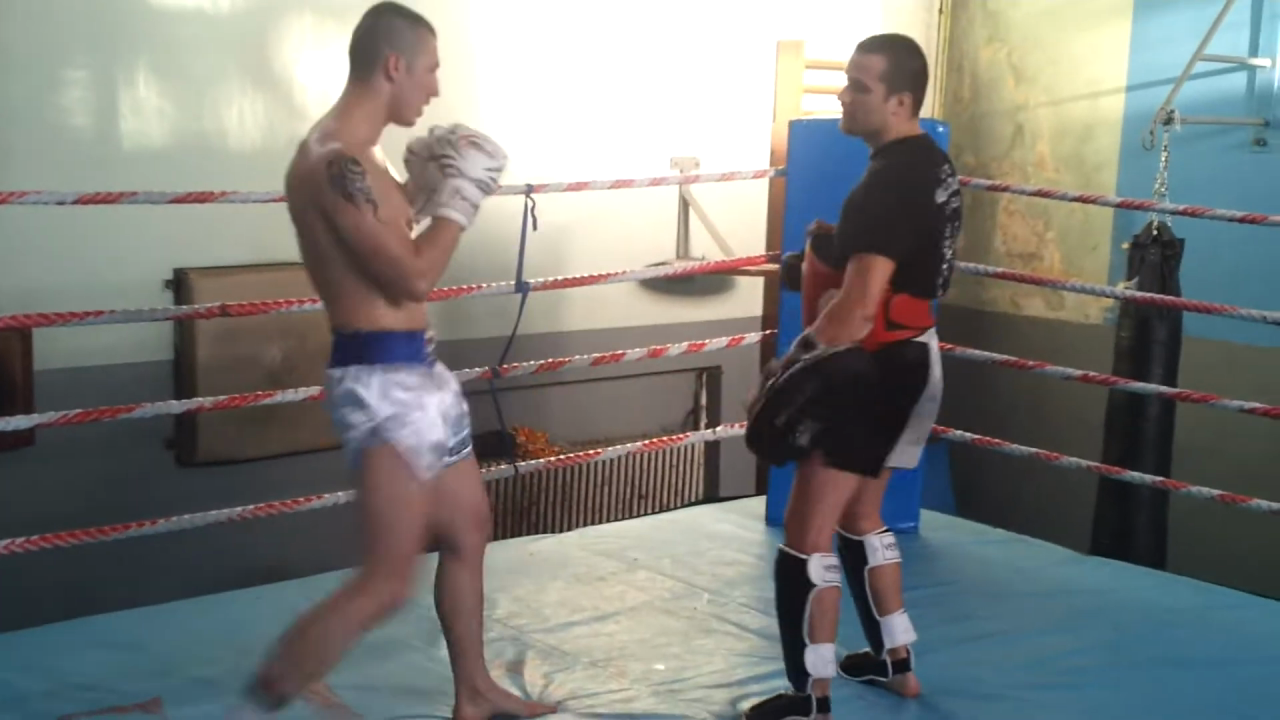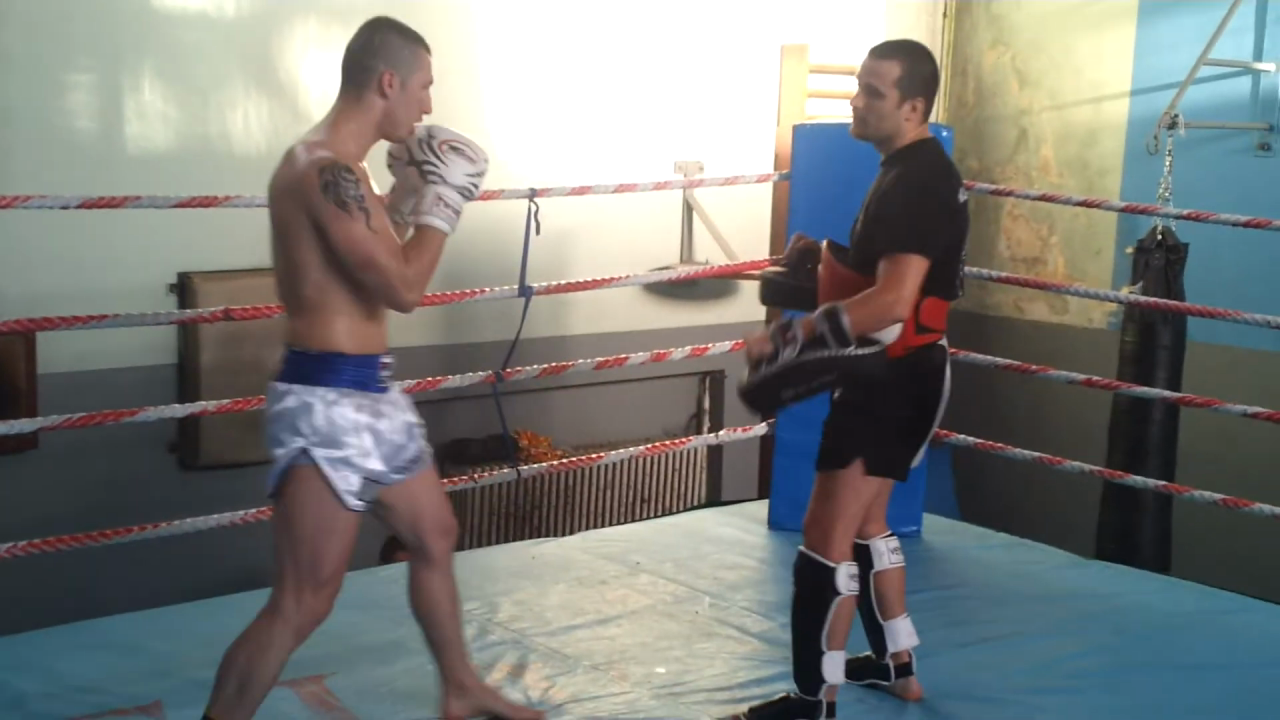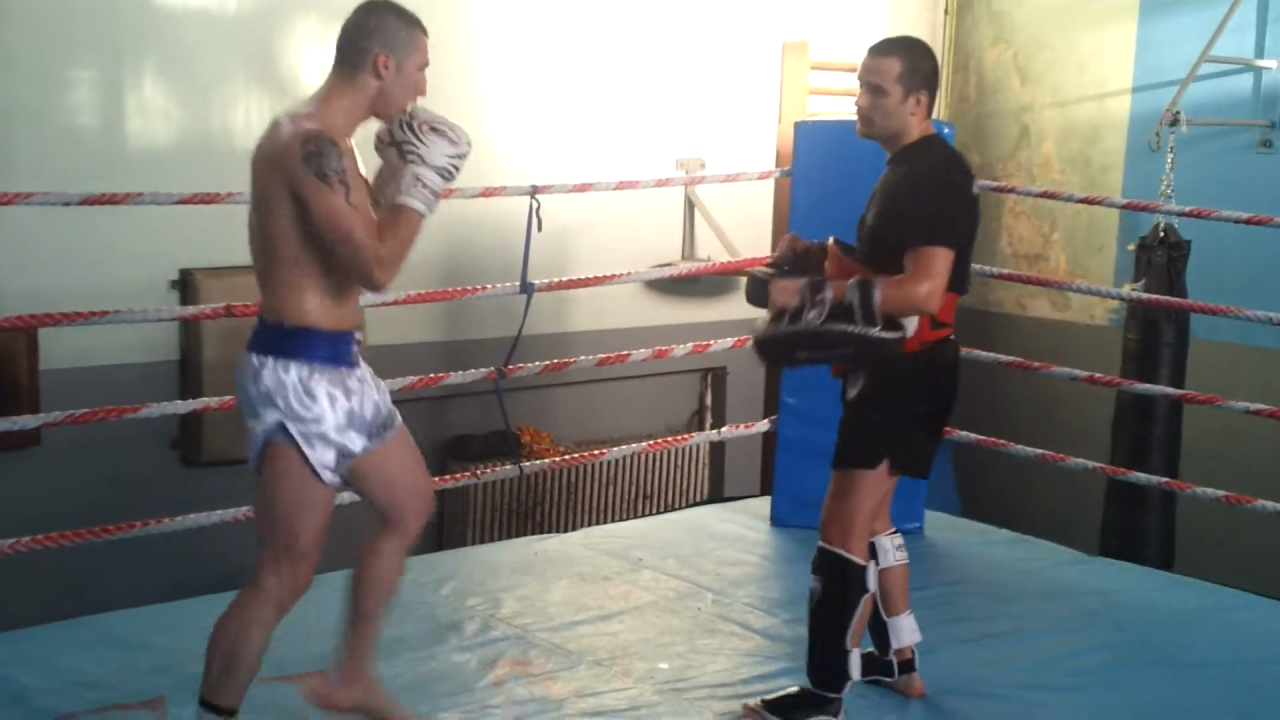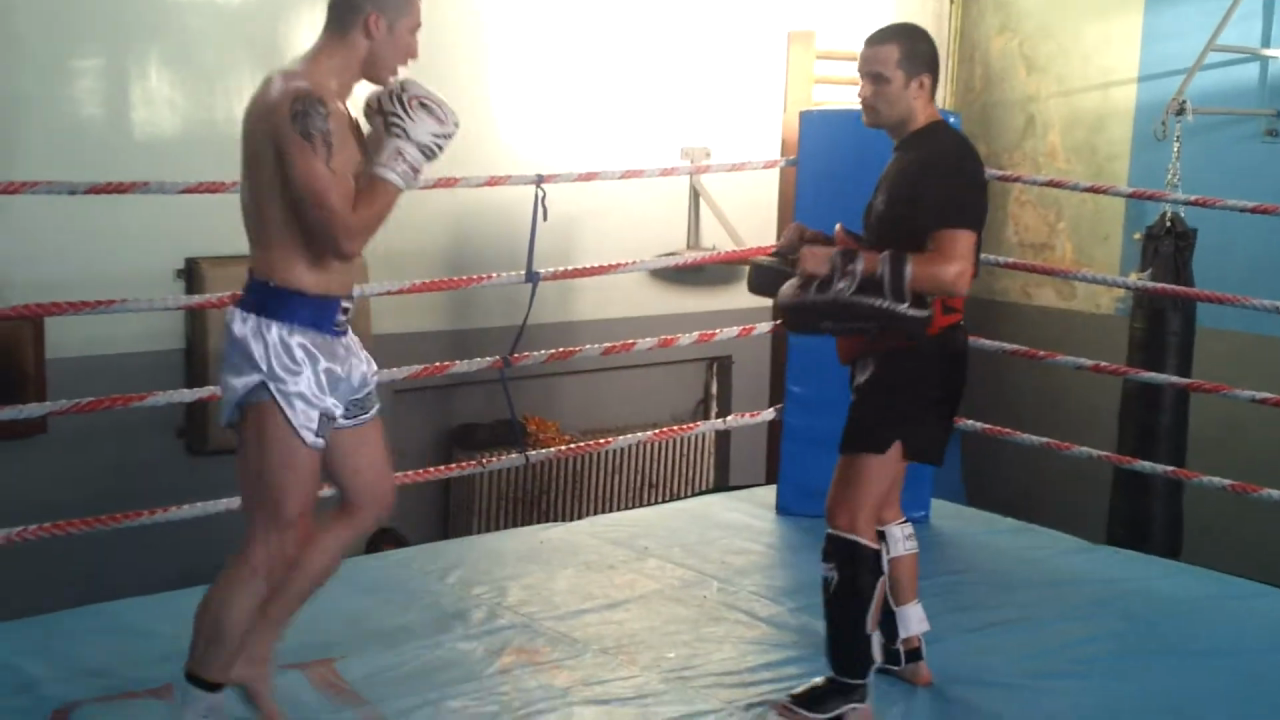
dt=0.1s
person 1, frame 1
left shoulder: (342, 151)
right shoulder: (338, 161)
right elbow: (414, 279)
left wrist: (427, 185)
right wrist: (465, 190)
left hip: (407, 375)
right hip: (383, 378)
left knee: (467, 535)
right knee: (387, 584)
person 1, frame 2
left shoulder: (330, 163)
right shoulder: (329, 171)
right elbow: (402, 288)
left wrist: (407, 193)
right wrist: (446, 197)
left hip: (364, 393)
right hip: (328, 402)
left knee: (436, 539)
right knee: (303, 601)
person 1, frame 3
left shoulder: (316, 141)
right shoulder: (310, 146)
right elbow: (373, 266)
left wrist: (396, 174)
right wrist: (424, 180)
left hip: (337, 368)
right hip: (300, 377)
left knee: (411, 505)
right knee: (285, 575)
person 1, frame 4
left shoulder: (320, 100)
right shoulder: (303, 103)
right elbow: (344, 236)
left wrist: (384, 144)
right wrist: (406, 152)
left hip: (324, 335)
right hip: (287, 337)
left knee: (368, 502)
right knee: (276, 541)
left ankle: (250, 657)
person 2, frame 1
left shoulder: (894, 177)
right shoulder: (924, 166)
left elbow: (861, 302)
left wrist: (787, 376)
right wrist: (834, 249)
left hip: (873, 367)
right hip: (902, 362)
left knee: (807, 531)
right knee: (859, 515)
right ankle: (895, 660)
person 2, frame 2
left shoulder: (915, 181)
right shoulder: (921, 171)
left elbow: (894, 300)
left wrist: (792, 336)
right wrist: (827, 254)
left hip: (893, 373)
right hip: (905, 368)
left knee: (827, 536)
right knee: (866, 519)
right ankle: (897, 664)
person 2, frame 3
left shoulder: (935, 173)
right shoulder: (907, 168)
left elbow: (922, 289)
left wrist: (810, 293)
right wrist: (821, 252)
left hip: (905, 372)
right hip: (886, 369)
left knee: (842, 531)
right knee: (871, 517)
right ankle: (898, 659)
person 2, frame 4
left shoulder: (944, 159)
right shoulder: (911, 155)
left elbow: (950, 271)
left wrist: (838, 266)
right wrist: (829, 242)
left hip: (916, 358)
right hip: (894, 354)
left knee: (849, 515)
right knee: (881, 505)
right ankle: (907, 648)
